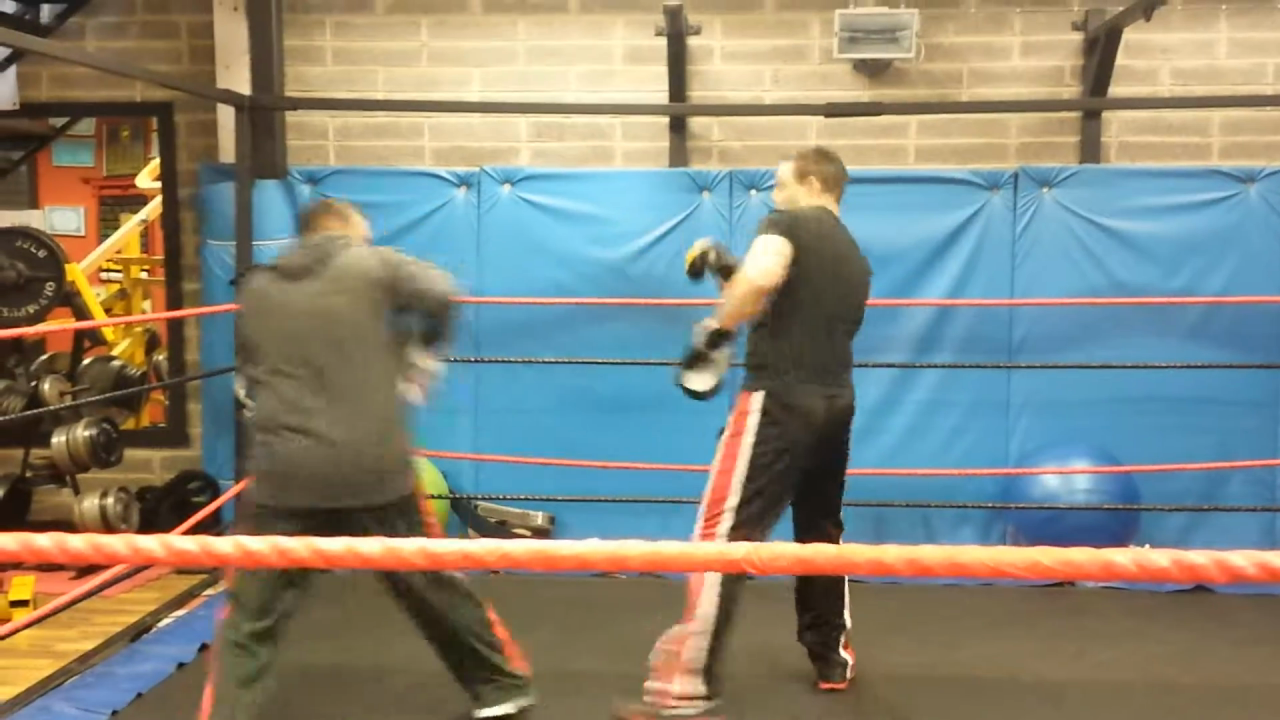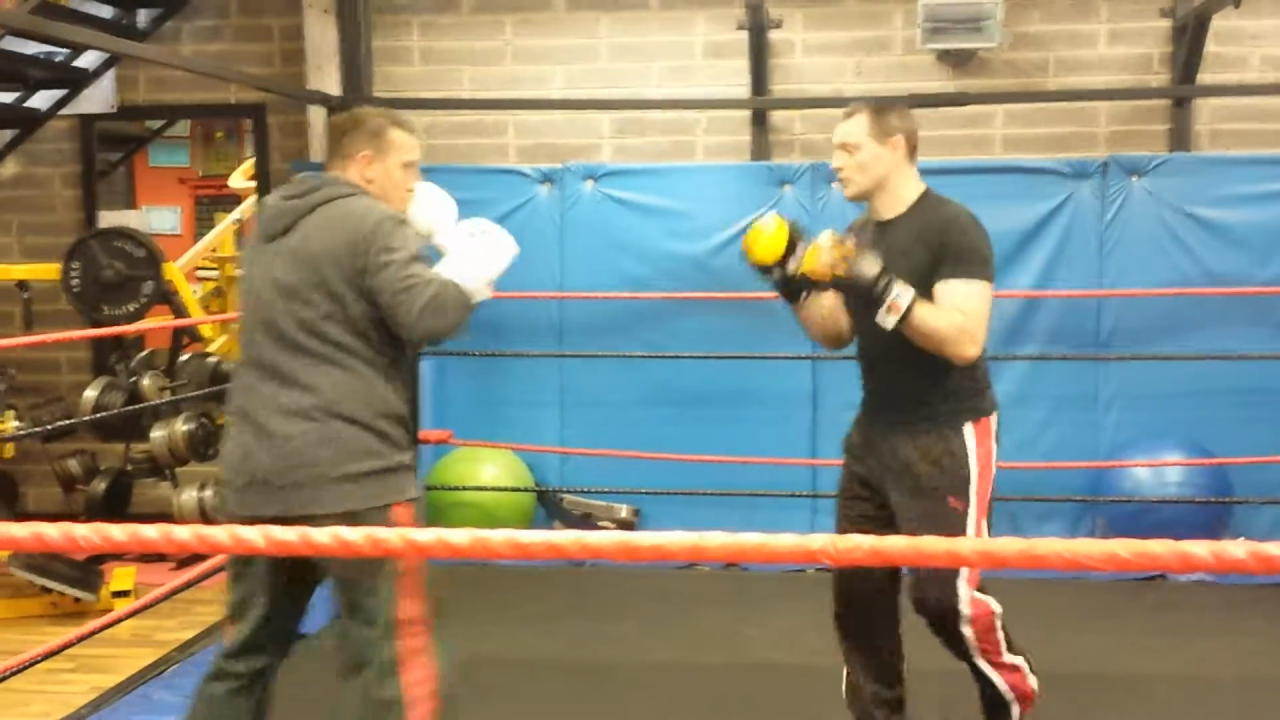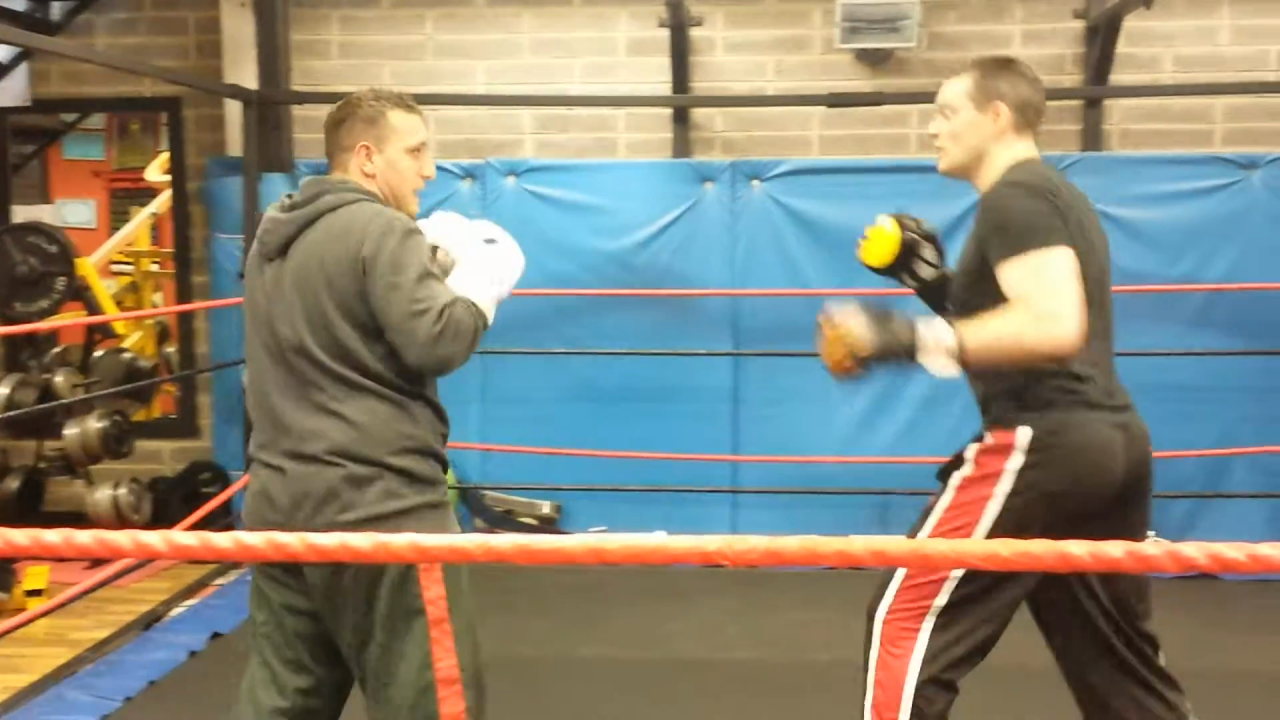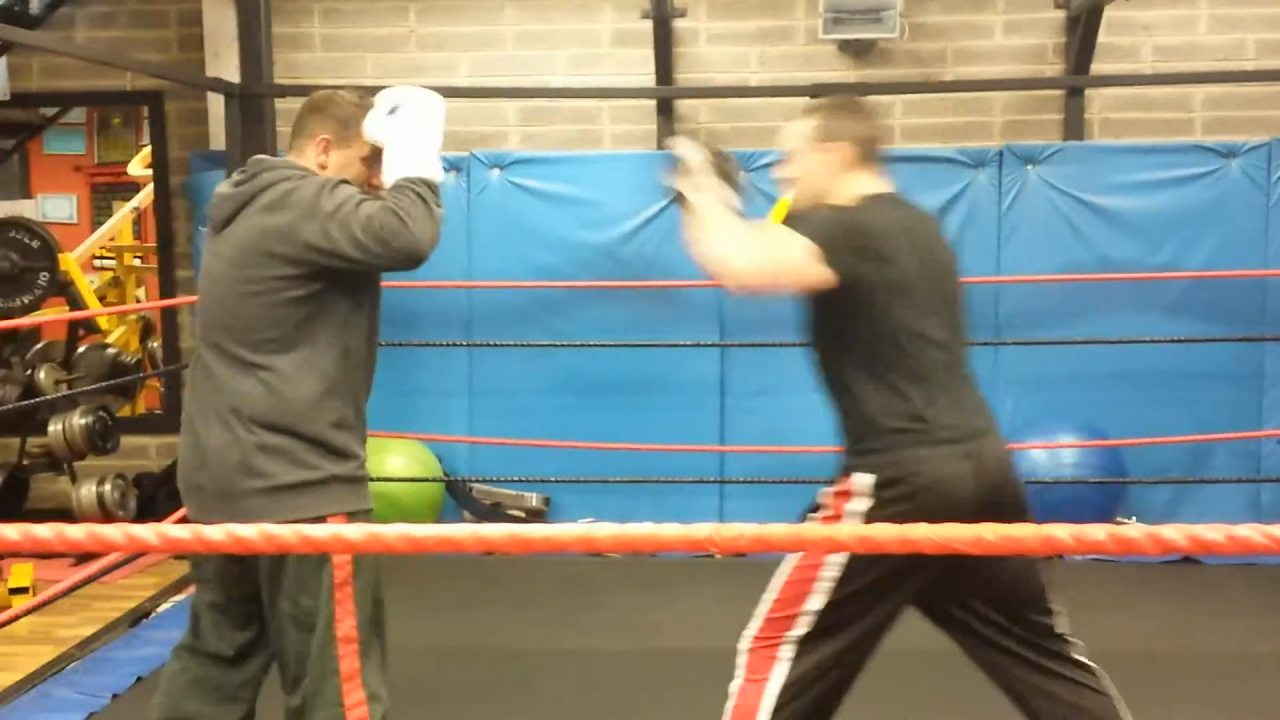
dt=1s
person 1, frame 1
left shoulder: (787, 223)
right shoulder: (856, 261)
left elbow: (762, 278)
left wrist: (712, 331)
right wrist: (730, 267)
left hip: (777, 404)
right hip: (835, 408)
left knee: (721, 540)
right knee: (820, 534)
right ankle: (832, 658)
person 1, frame 2
left shoulder: (953, 228)
right shoulder: (858, 232)
left elbow: (964, 341)
right elbow: (836, 334)
left wrist: (881, 289)
right wrist: (797, 288)
left hip: (949, 437)
right hip: (876, 435)
left knee: (945, 590)
right knee: (859, 589)
person 1, frame 3
left shoulder: (1016, 199)
right shoulder: (1052, 197)
left elbow: (1051, 327)
left wrist: (917, 336)
right wrist: (936, 286)
left hip: (1043, 447)
right hip: (1112, 444)
left knee: (907, 623)
person 1, frame 4
left shoulder: (847, 229)
right shoulder: (913, 229)
left elbow: (751, 258)
left wrist: (699, 184)
left hip: (900, 484)
right hip: (980, 466)
left knee: (779, 656)
right knee: (1037, 647)
person 2, frame 1
left shoulder: (257, 290)
right shoulder: (374, 265)
right elbow: (439, 300)
right wrist: (414, 349)
left hip: (282, 474)
right hip: (374, 467)
left knee: (252, 612)
right knee: (435, 583)
person 2, frame 2
left shoulder: (273, 226)
right shoulder: (374, 224)
right elbow: (427, 317)
right wrist: (474, 260)
left hip: (257, 472)
right hip: (353, 475)
left knee: (247, 650)
right knee: (391, 656)
person 2, frame 3
left shoulder: (276, 235)
right shoulder: (380, 231)
right elbow: (436, 342)
left wrist: (427, 266)
right wrist: (486, 275)
left hip: (284, 507)
right hip: (381, 511)
person 2, frame 4
left shoulder: (252, 202)
right shoulder: (306, 203)
left elbow: (358, 234)
right elbow: (406, 237)
left wrist: (395, 161)
right wrist: (414, 155)
left hip: (221, 474)
right hip: (297, 480)
left knee: (217, 653)
